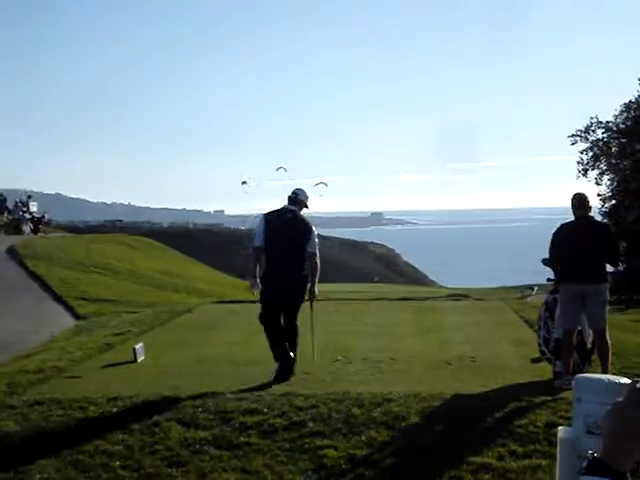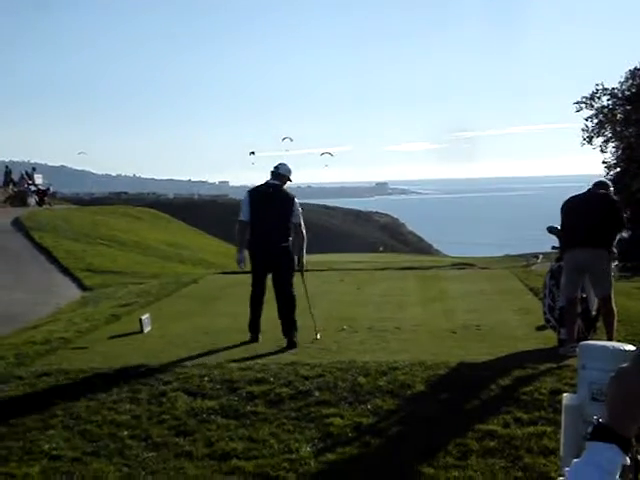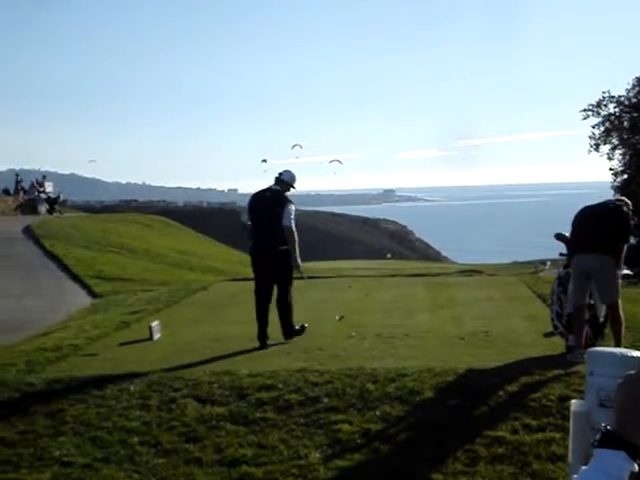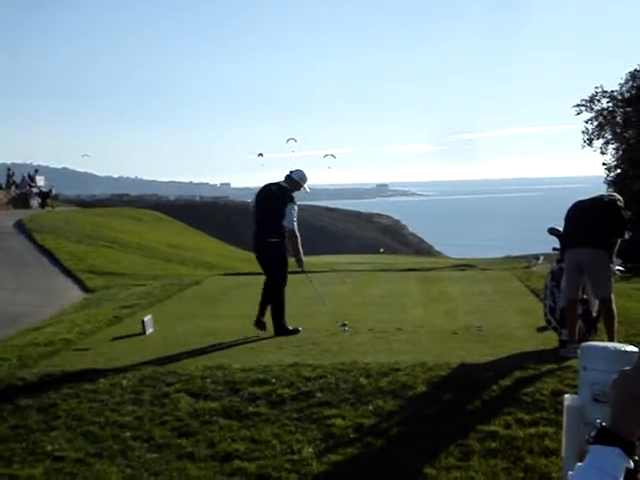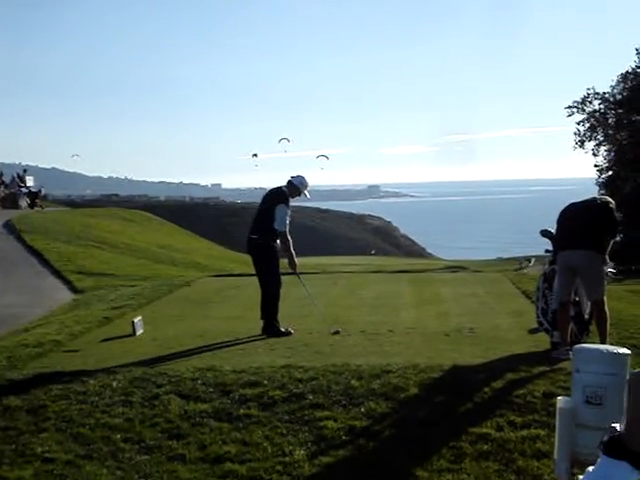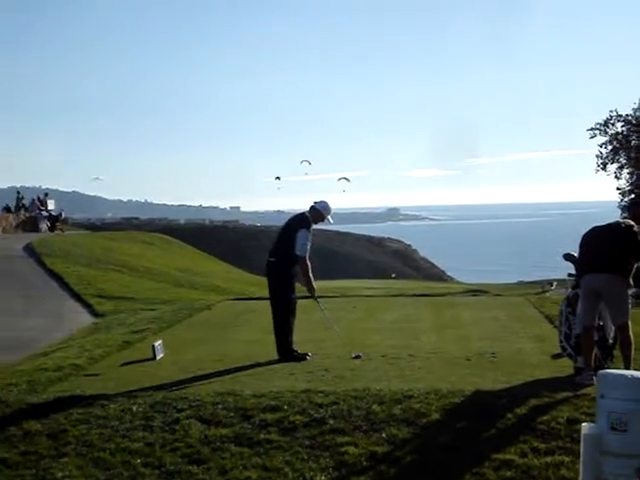
dt=0.5s
person 1, frame 1
left shoulder: (267, 219)
right shoulder: (307, 226)
left elbow: (257, 250)
right elbow: (313, 259)
left wrist: (254, 276)
right wrist: (313, 285)
left hip: (273, 278)
right hip: (298, 279)
left knee: (269, 319)
right knee: (290, 323)
left ankle: (285, 356)
right ankle: (286, 368)
person 1, frame 2
left shoulder: (252, 194)
right shoulder: (290, 198)
left elbow: (242, 225)
right elbow: (299, 230)
left wrist: (240, 252)
right wrist: (301, 255)
left hip: (257, 249)
right hip: (282, 250)
left knee: (257, 291)
right knee: (285, 293)
left ankle: (254, 332)
right ankle: (290, 334)
person 1, frame 3
left shoulder: (255, 198)
right shoulder: (285, 202)
left elbow: (247, 223)
right elbow: (289, 231)
right wrist: (296, 257)
left hip: (259, 252)
right hip: (280, 253)
left knee: (262, 295)
right knee: (284, 292)
left ankle: (263, 337)
right ankle: (288, 330)
person 1, frame 4
left shoulder: (264, 189)
right shoulder: (288, 200)
left elbow: (256, 212)
right elbow: (292, 232)
right wrist: (299, 256)
left hip: (259, 242)
right hip: (275, 245)
left knee: (271, 281)
right knee: (277, 285)
left ankle: (261, 317)
right ankle: (279, 326)
person 1, frame 5
left shoulder: (274, 193)
right shoulder: (282, 203)
right elbow: (283, 234)
left wrist: (277, 244)
right wrist: (291, 258)
left hip: (257, 242)
right hip: (264, 244)
left knee: (268, 285)
right knee: (273, 285)
left ankle: (269, 324)
right ankle: (272, 326)
person 1, frame 6
left shoulder: (300, 220)
right shoulder: (304, 226)
left elbow: (302, 256)
right elbow: (302, 260)
left wrist: (309, 279)
right wrist: (310, 283)
left hip: (281, 268)
right hip: (280, 269)
left knee: (287, 310)
right knee: (284, 311)
left ankle: (287, 349)
right ankle: (286, 352)
person 2, frame 1
left shoulder: (562, 231)
right shoulder: (604, 230)
left elbow: (554, 260)
right elbow: (615, 260)
left hip: (569, 284)
right hip: (596, 284)
left knee: (568, 332)
right knee: (600, 332)
left ankle: (566, 376)
person 2, frame 2
left shoulder: (571, 202)
right shoulder: (610, 200)
right elbow: (616, 227)
right wrist: (610, 248)
left hip: (571, 252)
right hip: (597, 252)
left knee: (571, 299)
right knee: (605, 299)
left ankle: (571, 343)
right ankle: (611, 343)
person 2, frame 3
left shoulder: (585, 211)
right shoulder: (622, 211)
right elbow: (622, 240)
right wrist: (619, 262)
left hip: (578, 258)
right hip: (603, 258)
left knee: (578, 306)
right knee: (613, 305)
left ankle: (578, 350)
right ankle: (618, 349)
person 2, frame 4
left shoulder: (577, 206)
right shoulder: (614, 204)
left elbow: (566, 232)
right elbow: (618, 232)
right wrist: (611, 255)
left hip: (571, 252)
right hip: (596, 252)
left knee: (571, 300)
right knee: (606, 299)
left ankle: (572, 344)
right ankle: (612, 344)
person 2, frame 5
left shoulder: (568, 209)
right shoulder: (605, 205)
left elbow: (559, 234)
right elbow: (611, 232)
right wrist: (604, 255)
left hip: (564, 254)
right hip: (589, 254)
left knee: (563, 302)
right knee: (598, 302)
left ankle: (564, 347)
person 2, frame 6
left shoulder: (591, 233)
left elbow: (581, 261)
left hip: (587, 278)
right hip: (613, 277)
left knee: (587, 327)
right knee: (623, 327)
left ankle: (588, 372)
